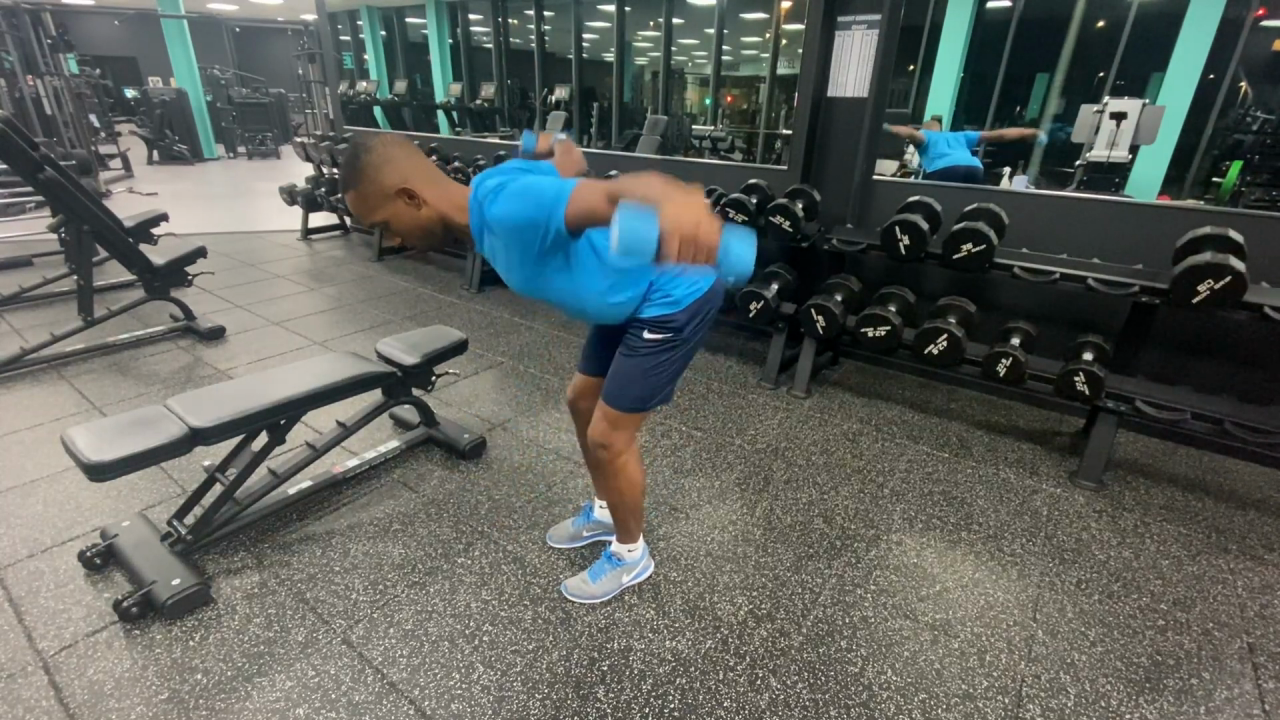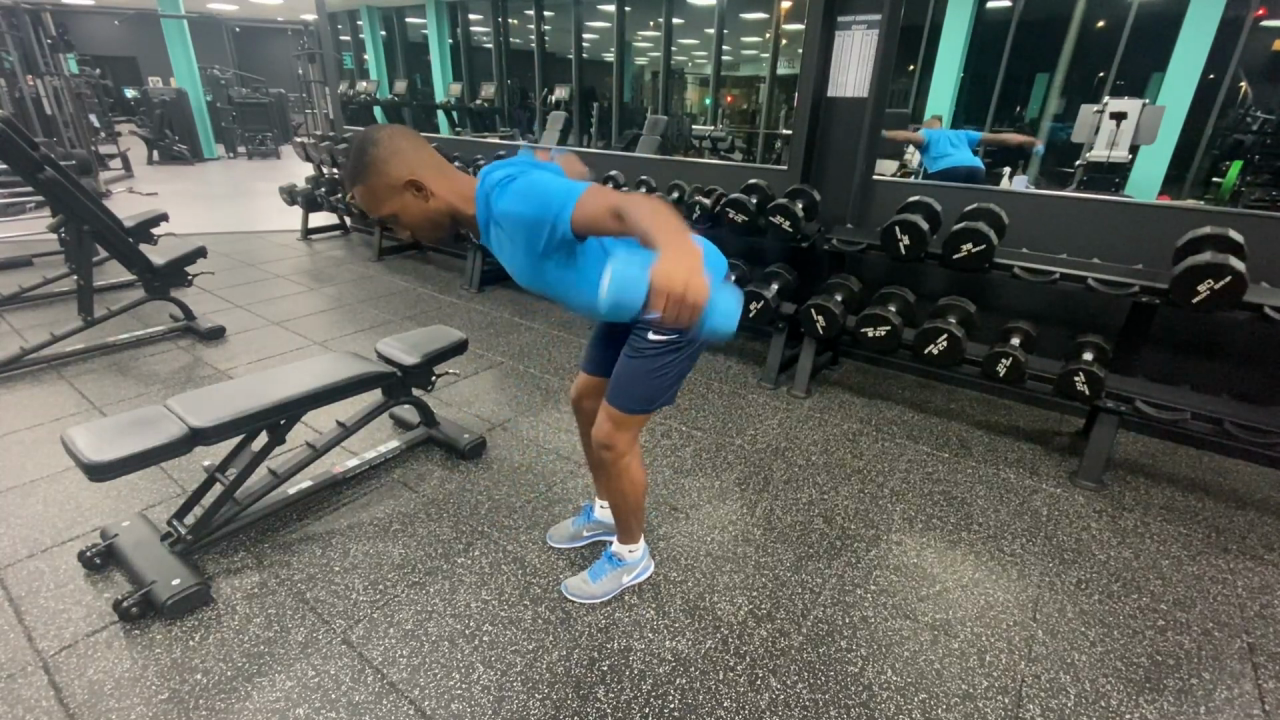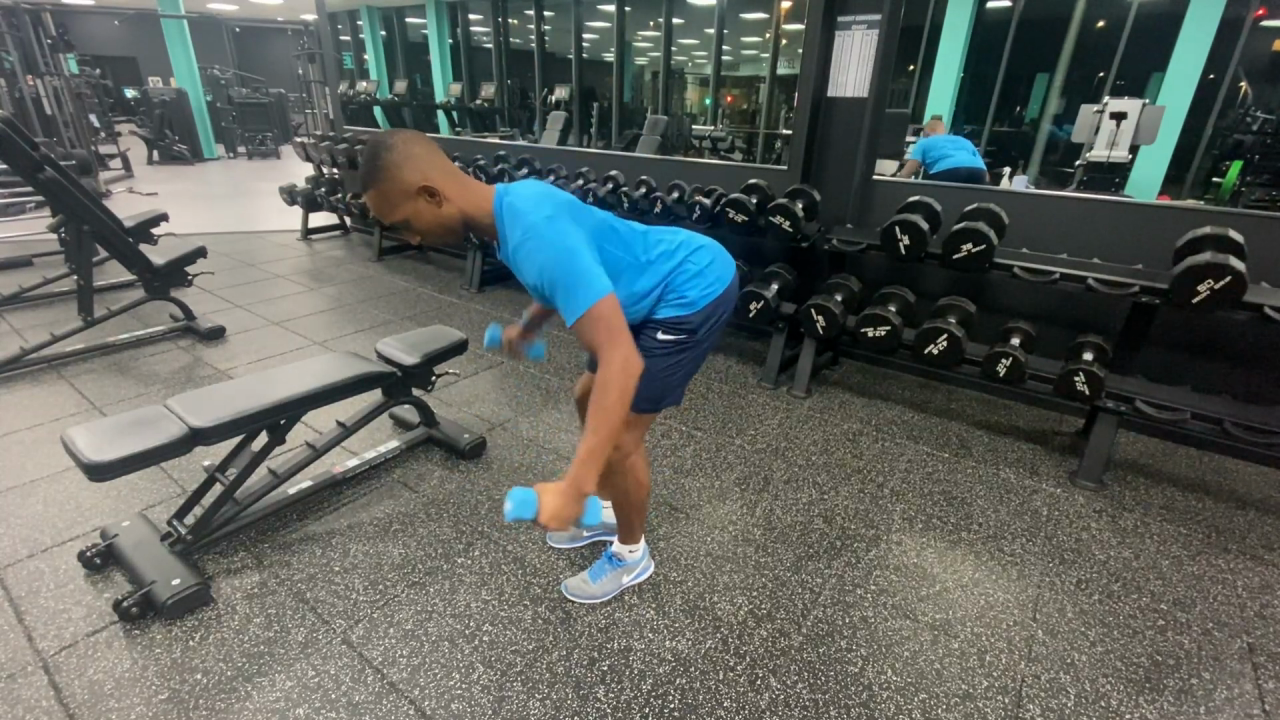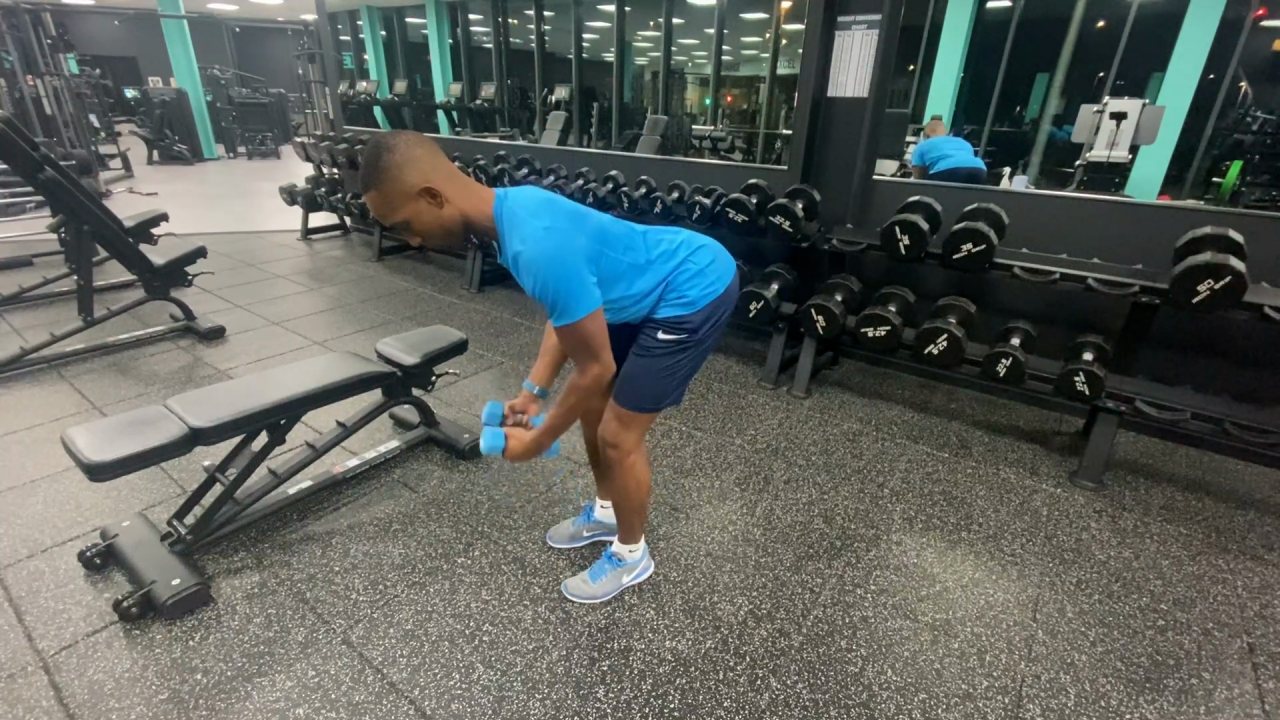
dt=0.4s
person 1, frame 1
left shoulder: (506, 205)
right shoulder: (486, 203)
left elbow: (626, 194)
right elbow: (571, 168)
left wrist: (680, 210)
right wrist: (554, 146)
left hip: (677, 291)
right hip: (637, 291)
left knee: (608, 435)
right knee: (583, 400)
left ankle: (631, 554)
right ankle: (604, 512)
person 1, frame 2
left shoulder: (513, 198)
right shoulder: (491, 194)
left elbow: (635, 209)
right elbow: (572, 170)
left wrist: (682, 260)
right wrist: (552, 160)
left hip: (680, 287)
right hip: (648, 289)
left knee: (612, 435)
right knee: (587, 401)
left ankle: (630, 554)
right ankle: (605, 511)
person 1, frame 3
left shoulder: (536, 235)
right shoulder: (511, 205)
left elbow: (624, 363)
left wrist: (574, 487)
right wrist: (525, 325)
left hip: (694, 292)
right hip: (658, 282)
left knee: (618, 435)
right knee: (589, 399)
left ankle: (631, 555)
right ankle: (608, 513)
person 1, frame 4
left shoulder: (538, 245)
right shoulder: (512, 209)
left elbow: (595, 368)
right elbow: (567, 310)
left wrist: (536, 443)
right wrist: (533, 390)
left hip: (694, 291)
right hip: (655, 285)
left knee: (618, 434)
right knee: (592, 406)
left ankle: (631, 554)
right ankle: (605, 512)
